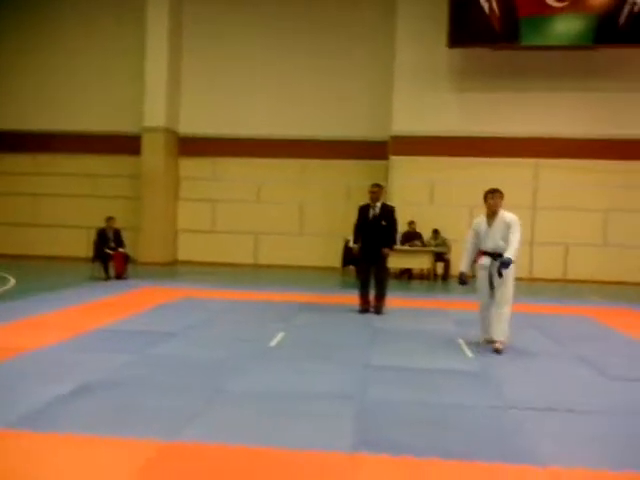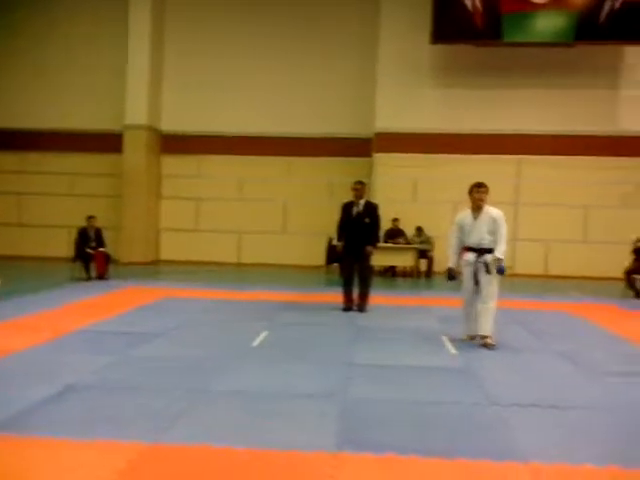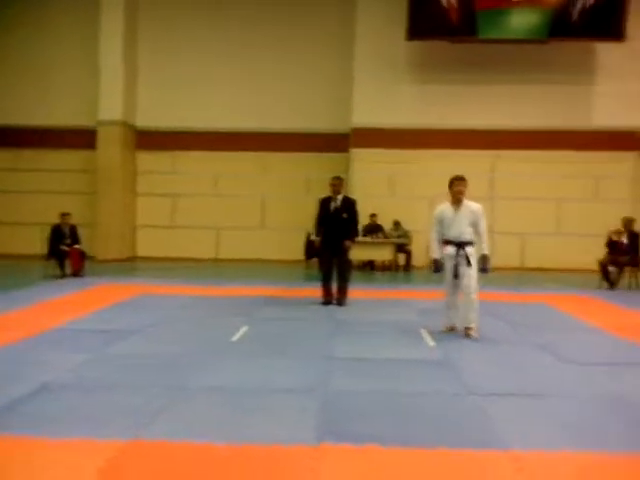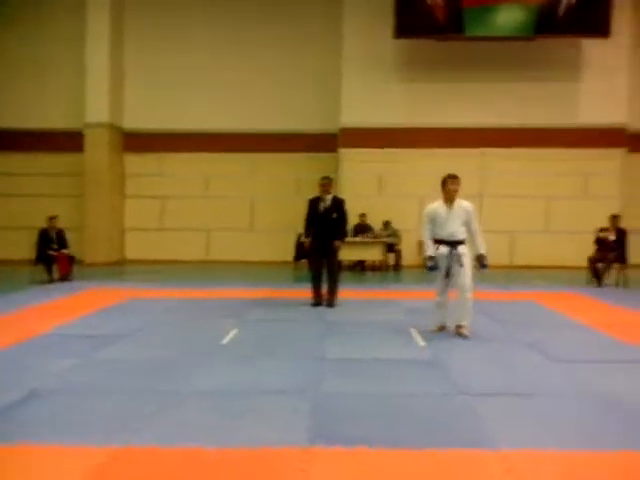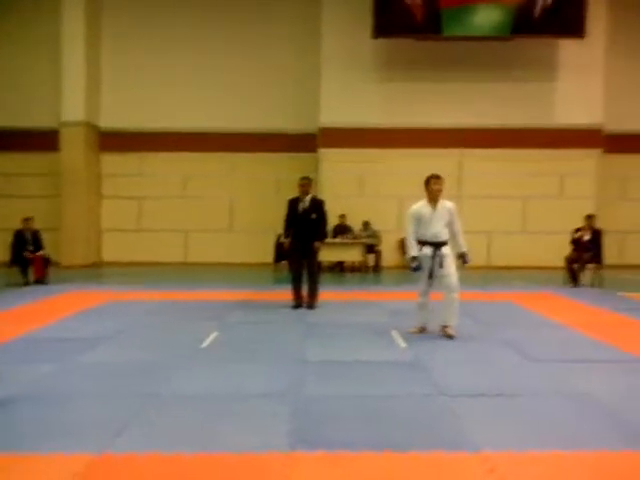
dt=0.1s
person 1, frame 1
left shoulder: (511, 219)
right shoulder: (478, 222)
left elbow: (514, 241)
right elbow: (471, 247)
left wrist: (507, 258)
right wrist: (464, 270)
left hip: (503, 264)
right hip: (485, 263)
left knee: (502, 302)
right knee: (485, 301)
left ankle: (498, 339)
right ankle: (488, 335)
person 1, frame 2
left shoulder: (496, 215)
right shoulder: (462, 217)
left elbow: (502, 238)
right elbow: (455, 242)
left wrist: (498, 258)
right wrist: (451, 265)
left hip: (488, 259)
right hip: (469, 259)
left knee: (488, 297)
right knee: (469, 297)
left ankle: (486, 334)
right ankle: (472, 332)
person 1, frame 3
left shoulder: (475, 208)
right shoulder: (441, 210)
left elbow: (482, 232)
right elbow: (435, 235)
left wrist: (484, 255)
right wrist: (435, 257)
left hip: (468, 251)
right hip: (449, 252)
left knee: (470, 289)
right knee: (450, 289)
left ankle: (469, 326)
right ankle: (451, 323)
person 1, frame 4
left shoulder: (467, 207)
right shoulder: (432, 209)
left elbow: (475, 231)
right elbow: (427, 233)
left wrist: (481, 252)
right wrist: (430, 255)
left hip: (460, 251)
right hip: (441, 251)
left knee: (465, 287)
right knee: (441, 289)
left ankle: (462, 324)
right ankle: (441, 322)
person 1, frame 5
left shoulder: (449, 207)
right shoulder: (416, 209)
left elbow: (456, 230)
right elbow: (411, 234)
left wrist: (462, 250)
right wrist: (413, 256)
left hip: (443, 251)
right hip: (425, 252)
left knee: (452, 287)
right knee: (424, 290)
left ankle: (448, 325)
right ankle: (423, 324)
person 2, frame 1
left shoulder: (389, 210)
right shoulder: (363, 209)
left elbow: (392, 230)
right elbow: (358, 227)
left wrist: (388, 247)
right wrist: (356, 243)
left hip: (380, 249)
right hip: (364, 248)
left knee: (380, 278)
right knee: (363, 277)
left ankle: (378, 305)
right ankle: (364, 304)
person 2, frame 2
left shoulder: (372, 207)
right shoulder: (346, 206)
left elbow: (375, 227)
right elbow: (342, 225)
left wrist: (372, 245)
right wrist: (340, 241)
left hip: (364, 247)
right hip: (348, 246)
left knee: (364, 275)
right knee: (347, 275)
left ankle: (362, 303)
right ankle: (348, 302)
person 2, frame 3
left shoulder: (350, 202)
right shoulder: (324, 201)
left elbow: (354, 222)
right elbow: (320, 220)
left wrist: (350, 239)
right wrist: (318, 236)
left hip: (342, 241)
right hip: (326, 240)
left knee: (343, 270)
right knee: (325, 269)
left ankle: (341, 296)
right ankle: (327, 296)
person 2, frame 4
left shoulder: (339, 202)
right shoulder: (313, 202)
left elbow: (343, 222)
right elbow: (309, 220)
left wrist: (339, 239)
right wrist: (307, 237)
left hip: (331, 242)
right hip: (316, 241)
left knee: (332, 270)
right knee: (315, 270)
left ankle: (331, 298)
right ankle: (317, 297)
person 2, frame 5
left shoulder: (318, 203)
right shoulder: (292, 202)
left elbow: (322, 223)
right elbow: (288, 221)
left wrist: (319, 240)
right wrist: (287, 238)
left hip: (311, 243)
right hip: (295, 242)
left knee: (312, 272)
right knee: (295, 272)
left ankle: (311, 299)
right ankle: (298, 299)
